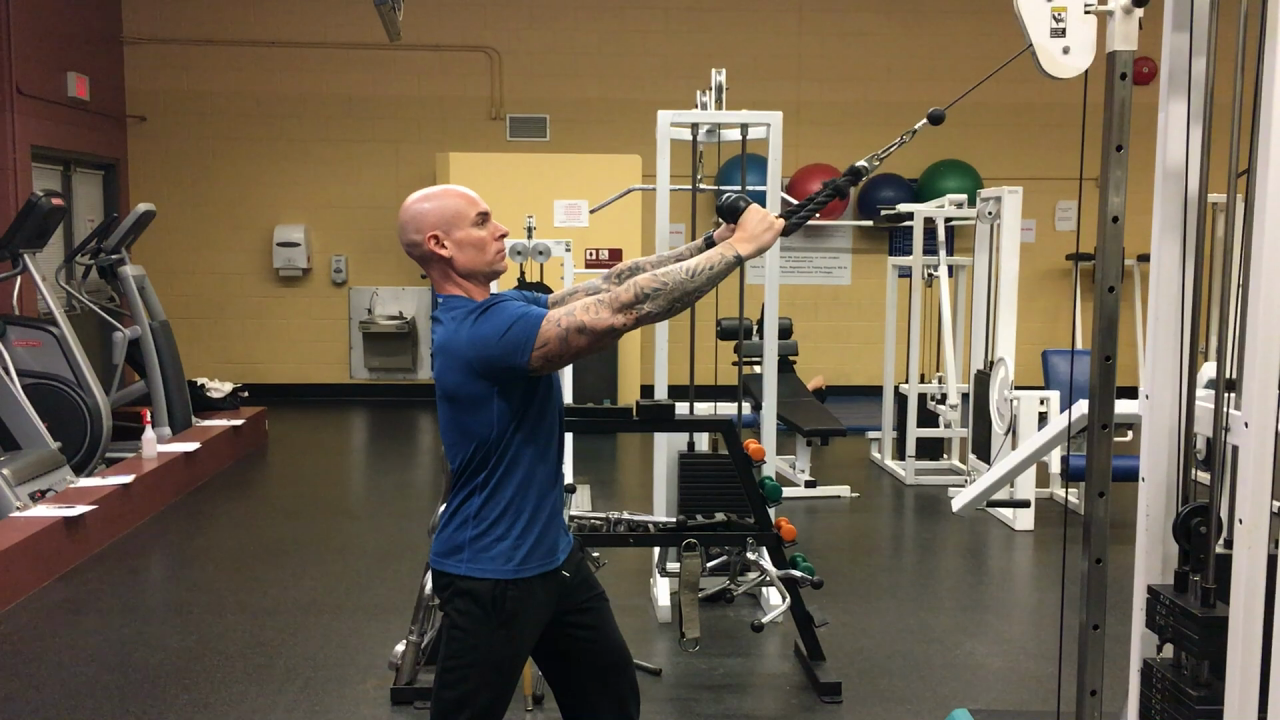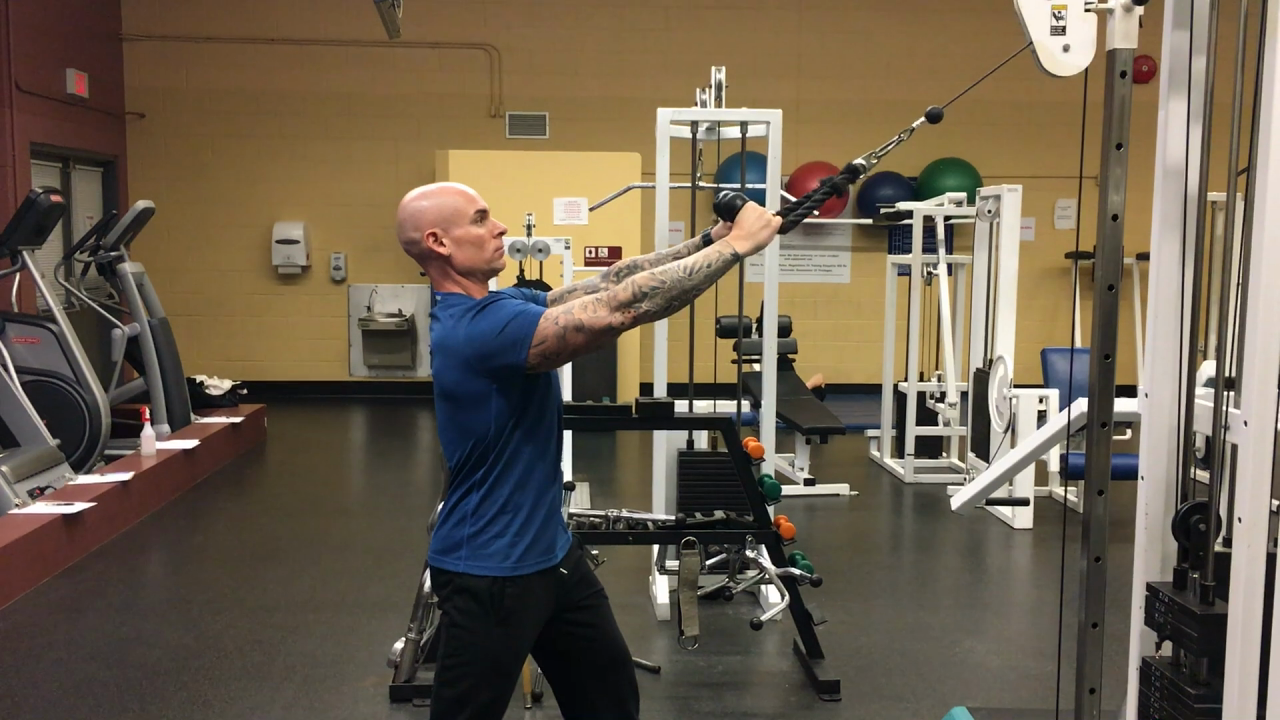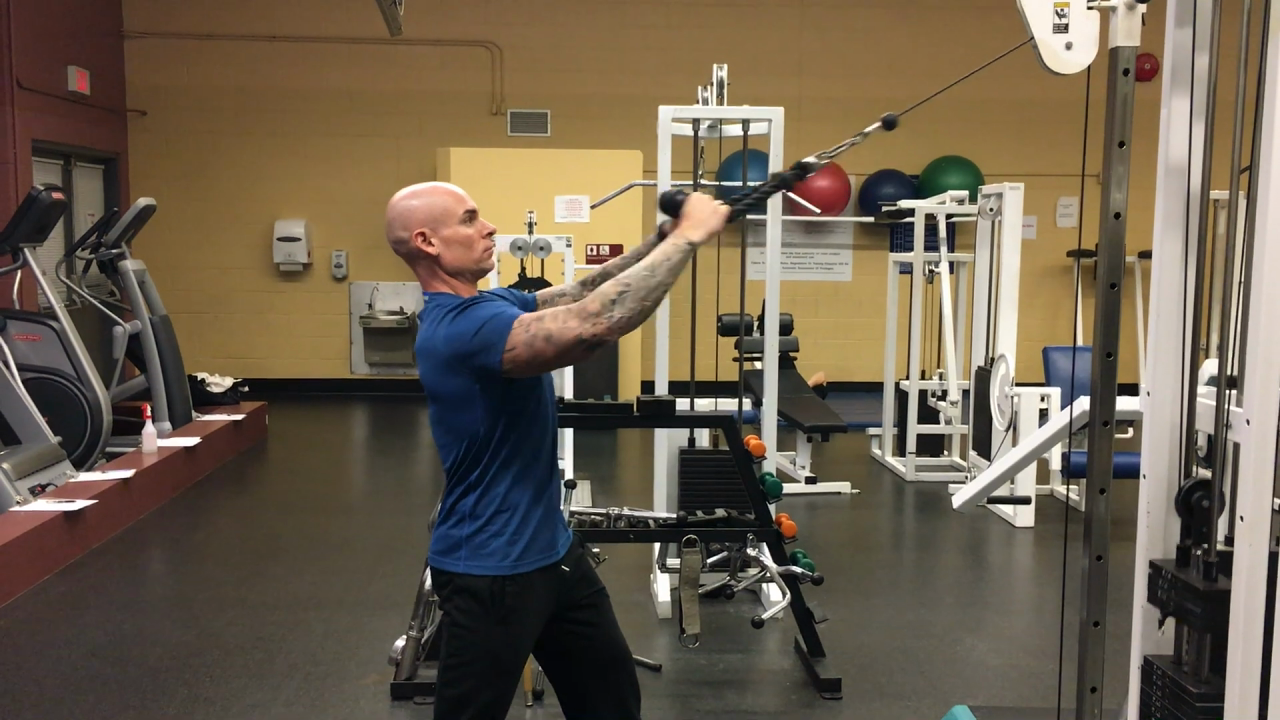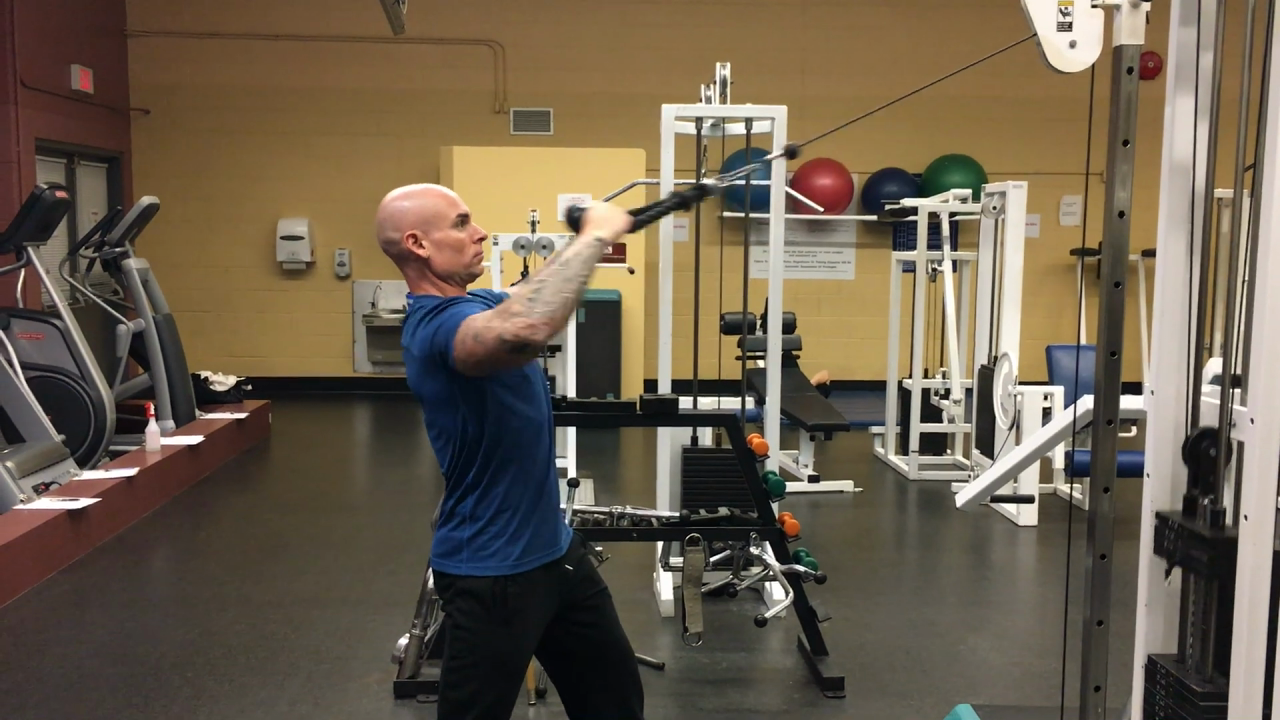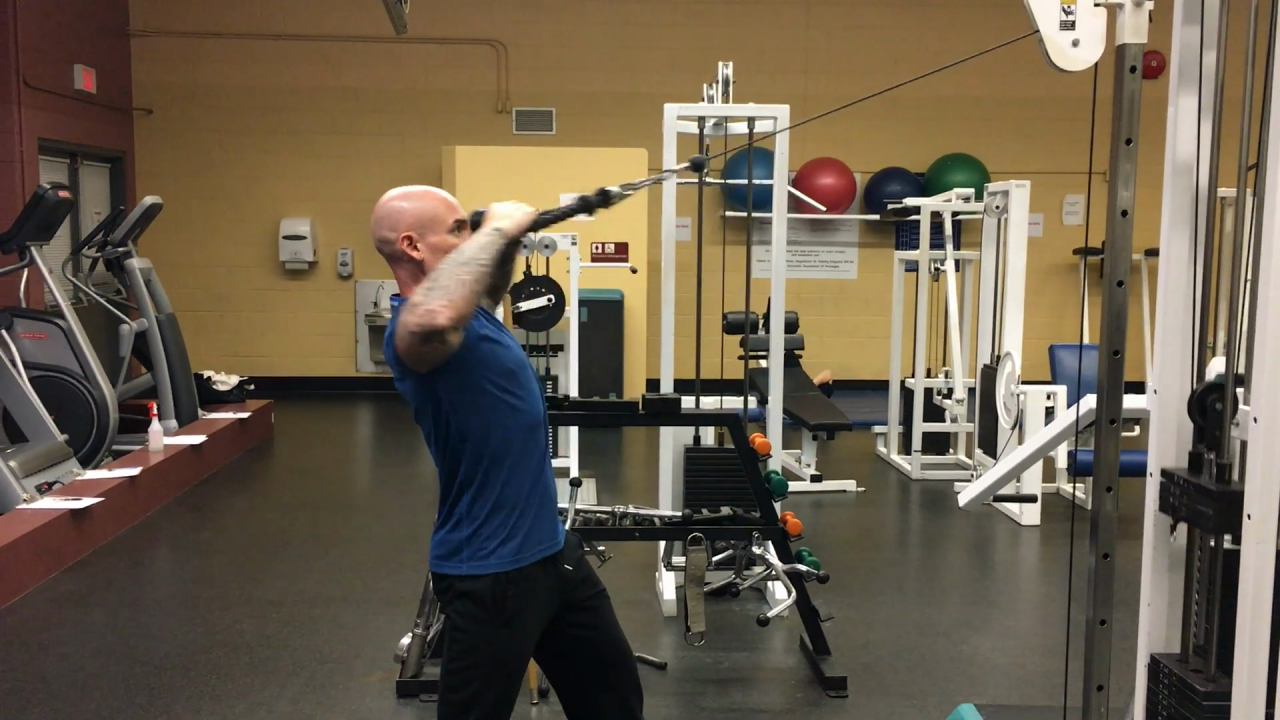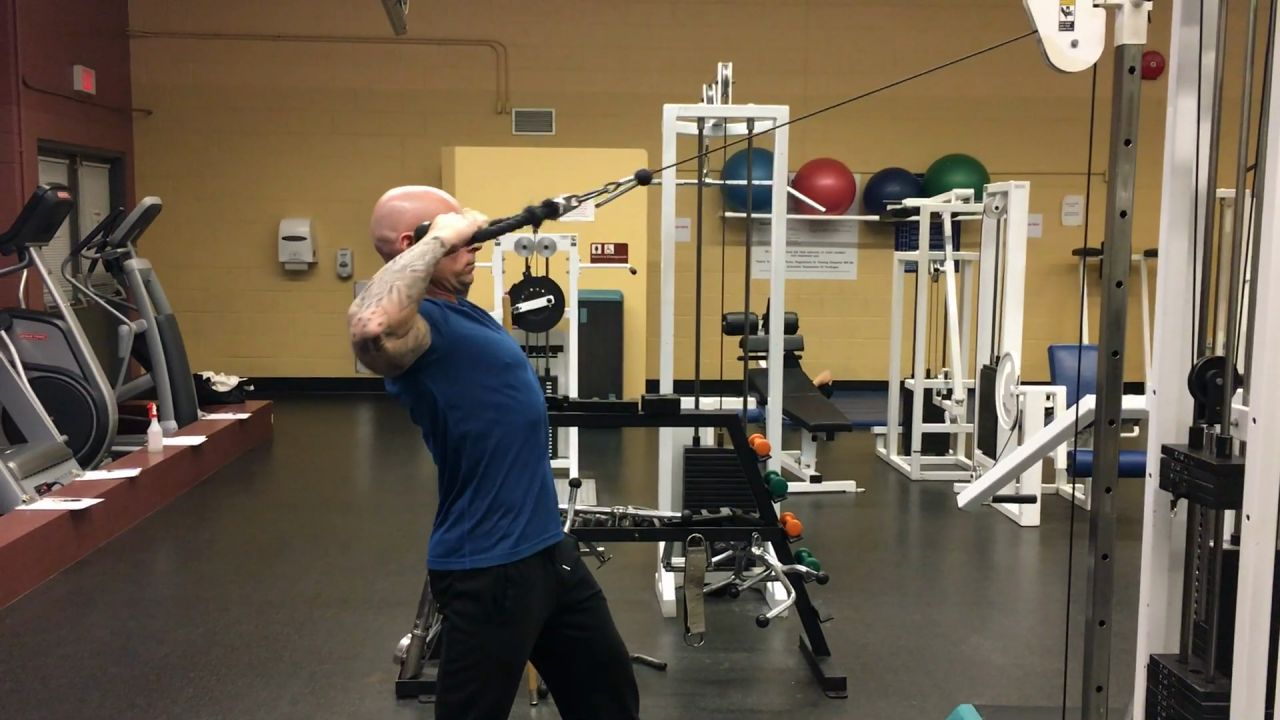
dt=0.2s
person 1, frame 1
left shoulder: (490, 310)
right shoulder: (481, 330)
left elbow: (605, 287)
right elbow: (620, 311)
left wrist: (711, 242)
right wrist: (738, 249)
left hip: (550, 554)
right hip: (491, 574)
person 1, frame 2
left shoulder: (493, 306)
right shoulder: (478, 328)
left elbow: (603, 285)
right elbow: (619, 310)
left wrist: (709, 239)
right wrist: (735, 246)
left hip: (549, 551)
right hip: (490, 570)
person 1, frame 3
left shoulder: (490, 302)
right shoulder: (461, 328)
left elbow: (580, 292)
right elbow: (592, 324)
left wrist: (663, 237)
right wrist: (688, 237)
left hip: (550, 548)
right hip: (490, 569)
person 1, frame 4
left shoulder: (470, 303)
right shoulder: (438, 326)
left elbow: (531, 300)
right elbow: (529, 327)
left wrist: (587, 236)
right wrist: (595, 237)
left hip: (555, 546)
right hip: (491, 570)
person 1, frame 5
left shoulder: (461, 308)
right shoulder: (419, 328)
left elbow: (487, 289)
right elbow: (434, 317)
left wrist: (505, 236)
right wrist: (498, 228)
left hip: (550, 546)
right hip: (491, 570)
person 1, frame 6
left shoulder: (450, 310)
right shoulder: (413, 324)
right elbow: (369, 325)
left wrist: (466, 238)
right wrist: (442, 236)
left hip: (547, 546)
right hip: (488, 566)
